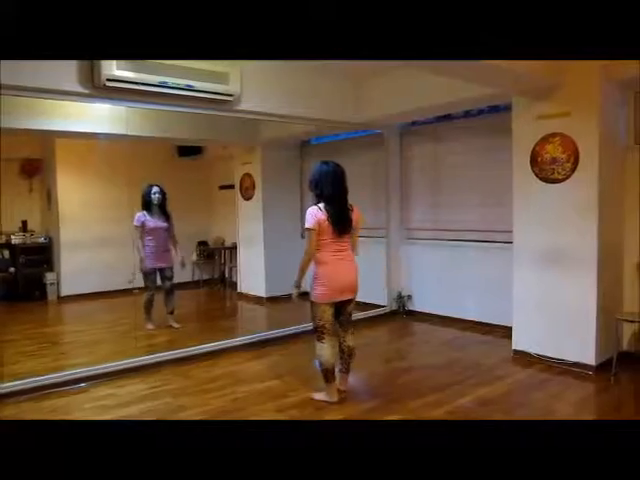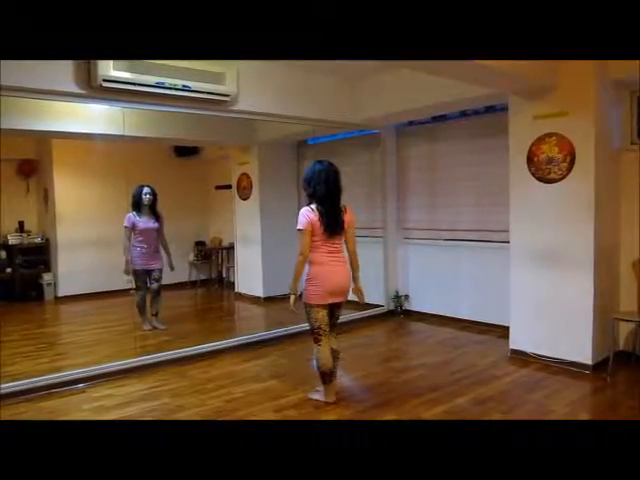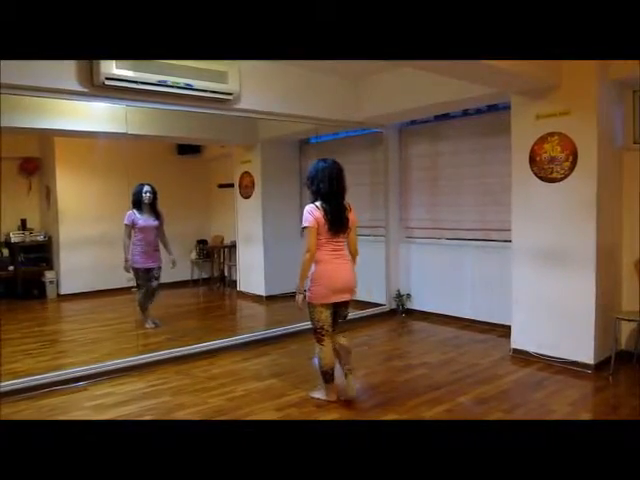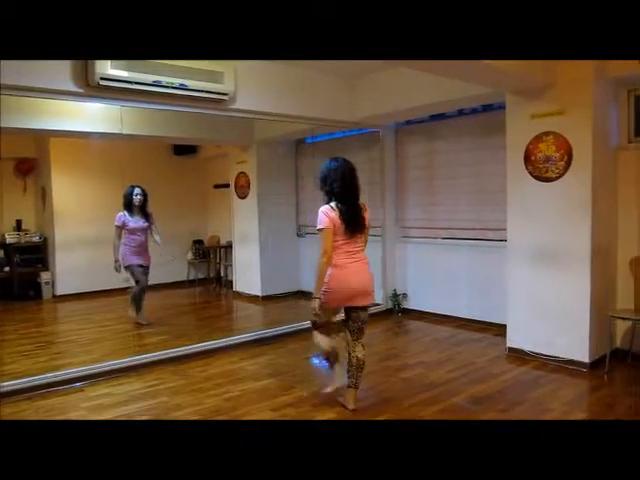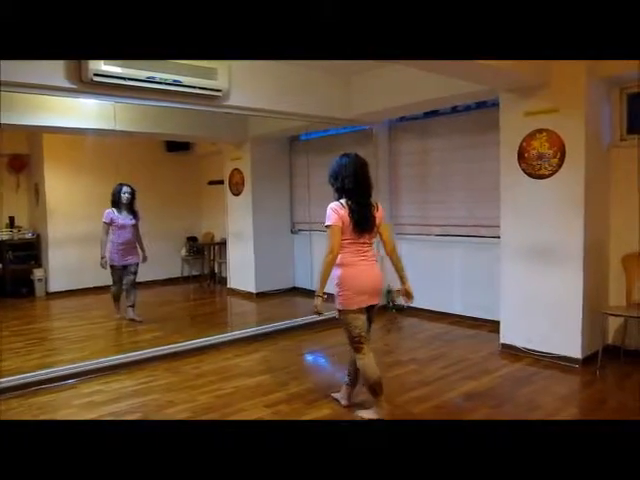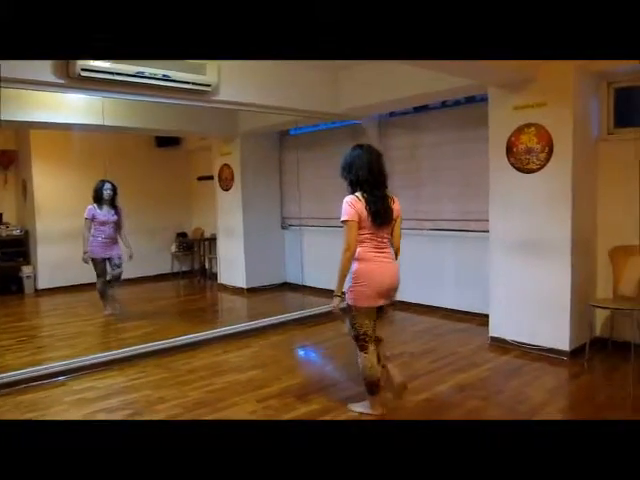
dt=0.5s
person 1, frame 1
left shoulder: (315, 212)
right shoulder: (352, 211)
left elbow: (310, 252)
right elbow: (354, 247)
left wrist: (297, 283)
left hip: (327, 279)
right hip: (349, 276)
left knee: (323, 336)
right knee: (345, 331)
left ankle: (331, 391)
right ankle: (342, 383)
person 1, frame 2
left shoulder: (308, 213)
right shoulder: (345, 213)
left elbow: (303, 255)
right elbow: (352, 250)
left wrist: (293, 289)
right wrist: (356, 282)
left hip: (319, 280)
right hip: (342, 278)
left knee: (320, 338)
right knee: (330, 334)
left ankle: (328, 392)
right ankle: (330, 385)
person 1, frame 3
left shoulder: (312, 210)
right shoulder: (348, 210)
left elbow: (310, 252)
right elbow: (354, 250)
left wrist: (300, 287)
left hip: (323, 279)
right hip: (346, 277)
left knee: (323, 337)
right knee: (335, 332)
left ankle: (329, 390)
right ankle: (349, 381)
person 1, frame 4
left shoulder: (327, 212)
right shoulder: (363, 211)
left elbow: (326, 255)
left wrist: (316, 294)
left hip: (339, 280)
right hip: (363, 279)
left knee: (319, 325)
right knee: (356, 339)
left ankle: (336, 373)
right ankle: (350, 396)
person 1, frame 5
left shoulder: (336, 209)
right shoulder: (375, 209)
left elbow: (332, 253)
right elbow: (391, 248)
left wrist: (320, 292)
right wrist: (403, 281)
left hip: (350, 281)
right hip: (373, 278)
left knee: (360, 347)
right knee: (360, 341)
left ankle: (379, 407)
right ankle: (346, 393)
person 1, frame 6
left shoulder: (352, 202)
right shoulder: (392, 202)
left elbow: (349, 249)
right elbow: (396, 246)
left wrist: (338, 291)
left hip: (365, 276)
right hip: (389, 274)
left knee: (364, 342)
right knee: (367, 334)
left ankle: (373, 403)
right ankle: (391, 375)
person 2, frame 1
left shoulder: (166, 215)
right shoulder: (141, 216)
left elbow: (172, 237)
right elbow: (139, 239)
left wrist: (179, 255)
right wrist: (142, 259)
left hip: (165, 257)
right hip: (150, 258)
left knee: (169, 288)
right knee: (150, 290)
left ankle: (171, 319)
right ankle: (148, 320)
person 2, frame 2
left shoulder: (157, 216)
right shoulder: (131, 217)
left elbow: (162, 238)
right elbow: (127, 240)
left wrist: (169, 257)
right wrist: (127, 261)
left hip: (155, 257)
right hip: (139, 258)
left knee: (156, 289)
right knee: (141, 291)
left ankle: (154, 319)
right ankle: (144, 320)
person 2, frame 3
left shoulder: (157, 214)
right shoulder: (131, 215)
left elbow: (162, 236)
right elbow: (127, 238)
left wrist: (170, 254)
right wrist: (127, 259)
left hip: (154, 256)
right hip: (139, 256)
left knee: (154, 287)
right knee: (142, 288)
left ankle: (145, 314)
right ankle: (146, 318)
person 2, frame 4
left shoulder: (148, 216)
right shoulder: (122, 217)
left elbow: (155, 234)
right elbow: (117, 239)
right wrist: (116, 259)
left hip: (144, 255)
right hip: (129, 255)
left knee: (143, 285)
right knee: (142, 282)
left ankle: (139, 315)
right ankle: (133, 308)
person 2, frame 5
left shoulder: (134, 213)
right shoulder: (110, 213)
right elbow: (104, 236)
left wrist: (143, 251)
right wrist: (103, 255)
left hip: (132, 253)
right hip: (116, 252)
left knee: (131, 282)
right knee: (118, 284)
left ankle: (130, 312)
right ankle: (117, 309)
person 2, frame 6
left shoulder: (117, 209)
right shoulder: (92, 209)
left elbow: (120, 229)
right elbow: (87, 231)
left wrist: (128, 247)
right wrist: (85, 251)
left hip: (113, 246)
right hip: (97, 247)
left knee: (118, 273)
right knee: (101, 277)
left ankle: (109, 292)
right ankle: (106, 305)
